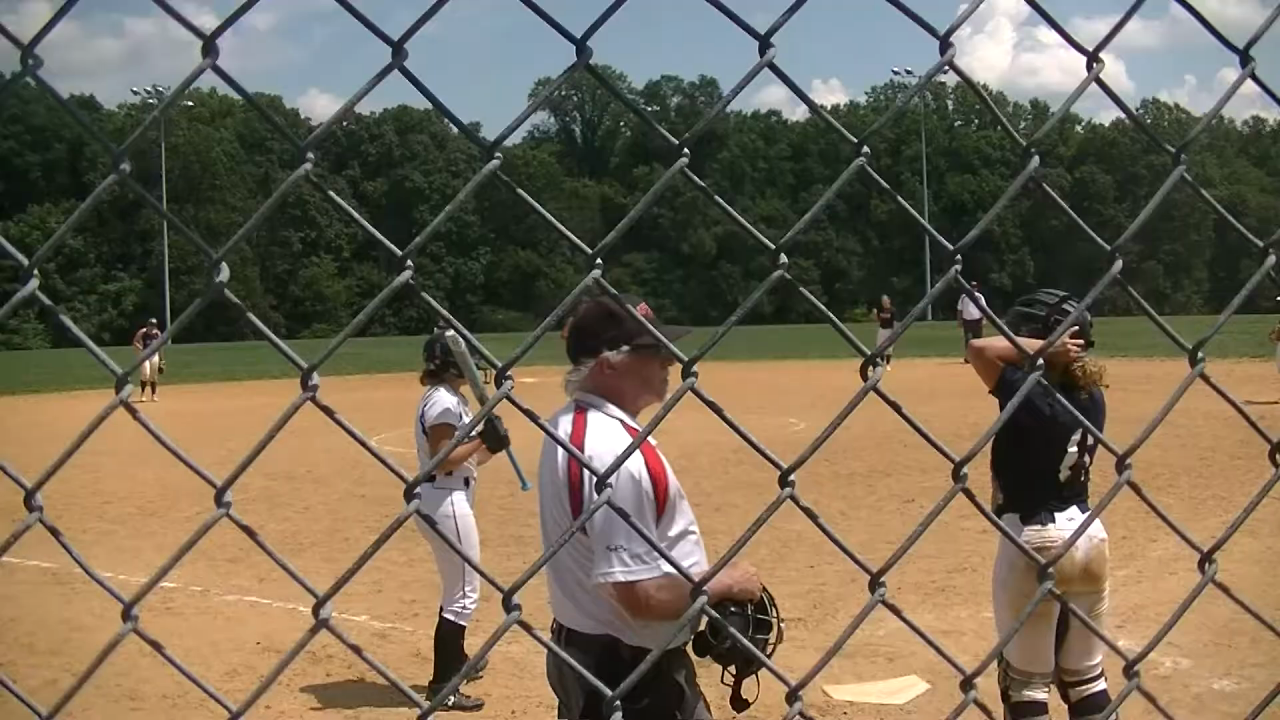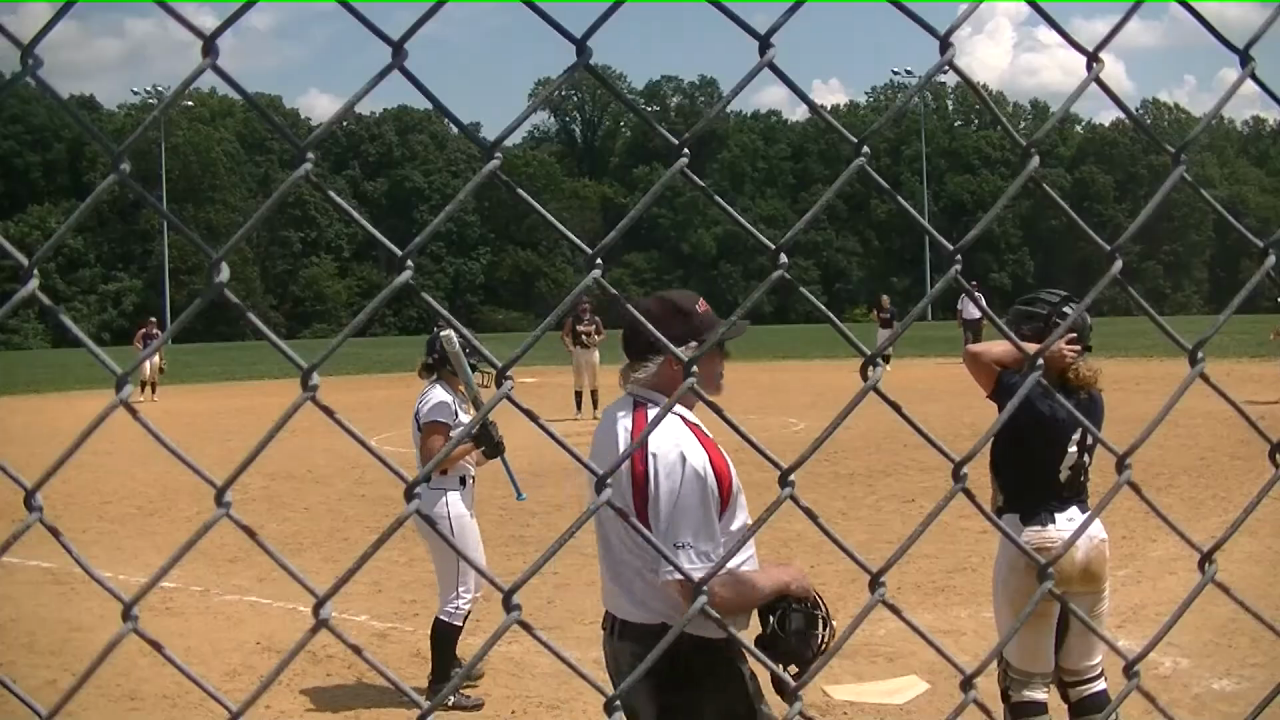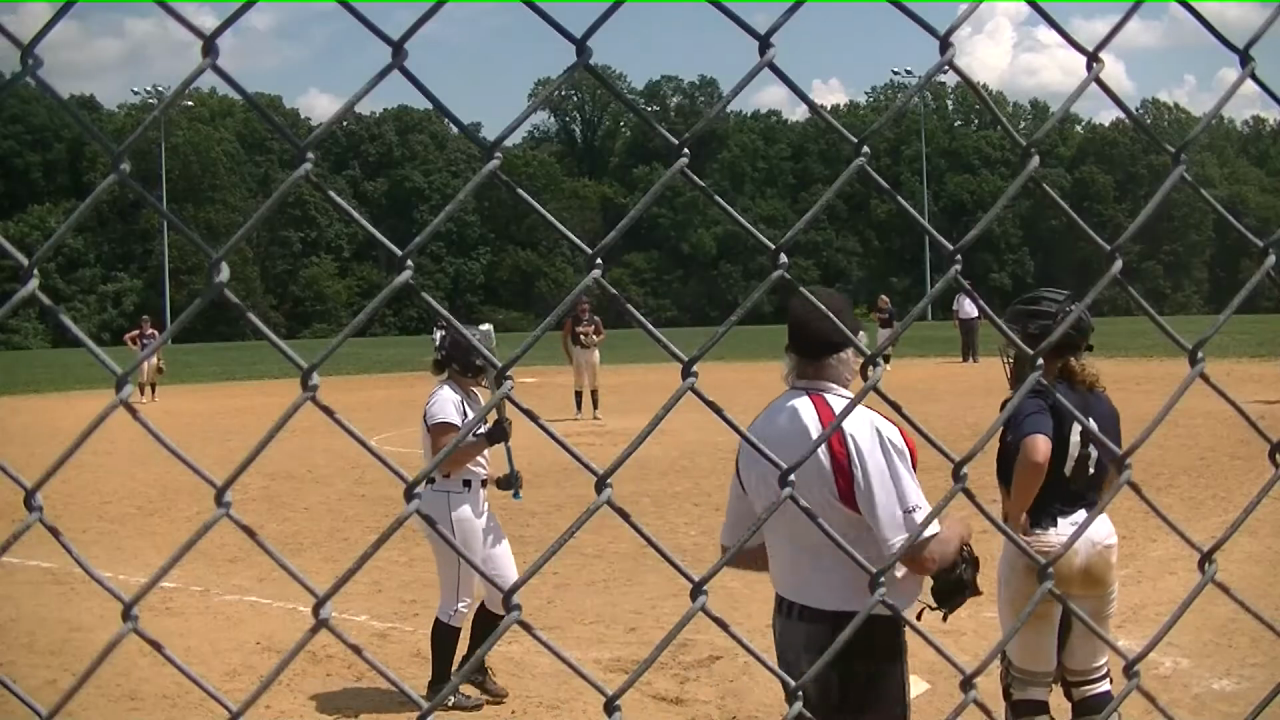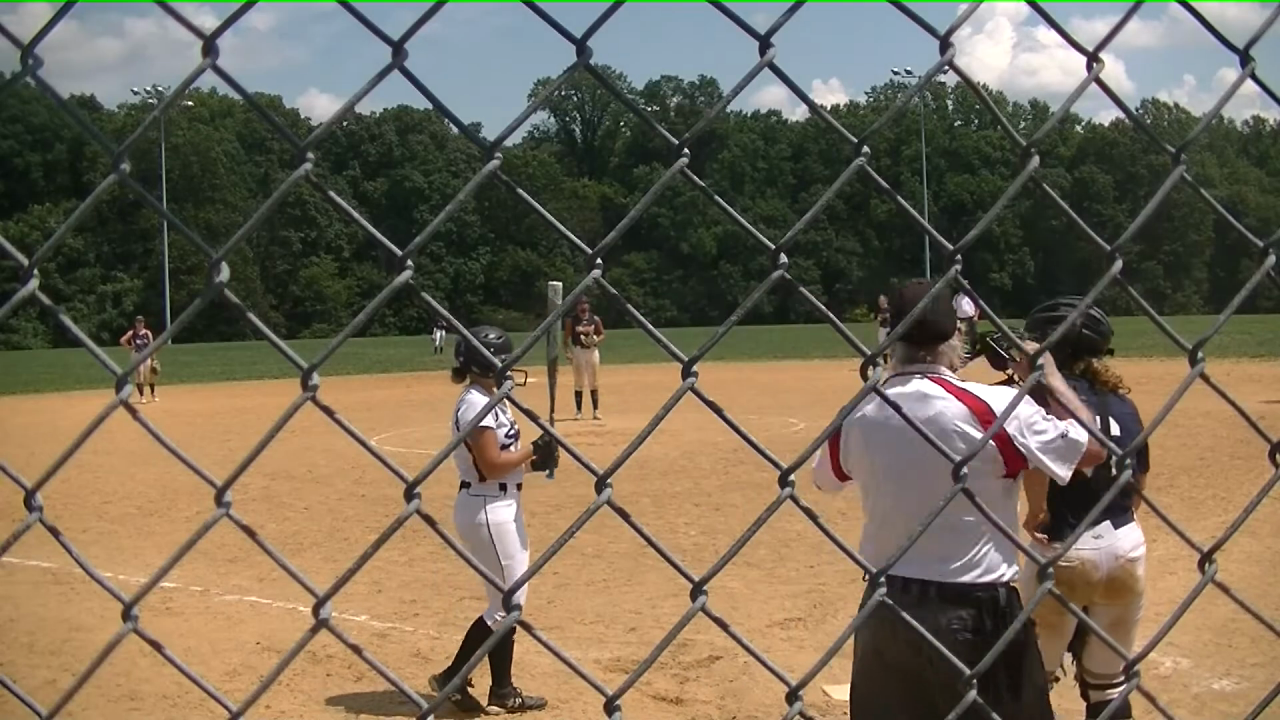
dt=0.5s
person 1, frame 1
left shoulder: (568, 426)
right shoulder: (620, 452)
right elbow: (642, 595)
left wrist: (706, 575)
right wrist: (726, 581)
left hip: (584, 654)
right hip: (629, 669)
person 1, frame 2
left shoulder: (617, 420)
right shoulder: (681, 450)
right elbow: (704, 590)
right wrist: (780, 579)
left hip: (632, 639)
right hip: (685, 658)
person 1, frame 3
left shoulder: (760, 429)
right shoulder: (864, 430)
left elbow: (738, 552)
right elbow: (923, 554)
right wrist: (958, 533)
left hip: (791, 625)
right hip: (855, 640)
person 1, frame 4
left shoulder: (861, 416)
right shoulder: (993, 408)
left elbow: (823, 477)
right elbow: (1092, 450)
right wrist: (1046, 372)
left hip: (885, 609)
right hip: (974, 614)
person 2, frame 1
left shoulder: (1032, 398)
right shoulder: (1091, 398)
left elbow: (978, 349)
left wrist: (1042, 349)
right wrist: (1056, 355)
left hip: (1033, 542)
right hip: (1088, 537)
left knee: (1025, 680)
right knee: (1085, 675)
person 2, frame 2
left shoulder: (1031, 400)
right shoulder: (1089, 399)
left elbow: (975, 354)
left wrist: (1039, 353)
right wrist: (1049, 359)
left hip: (1033, 542)
right hip: (1088, 536)
left knee: (1025, 680)
right knee: (1085, 674)
person 2, frame 3
left shoulder: (1035, 397)
right shoulder: (1100, 402)
left elbow: (1035, 455)
right elbow: (1114, 476)
left wrist: (1013, 513)
left hip: (1041, 543)
right hip: (1098, 538)
left knee: (1026, 679)
right knee: (1089, 674)
person 2, frame 4
right shoulder: (1124, 405)
right elbow: (1137, 486)
left wrist: (1036, 506)
left hip: (1064, 551)
right hip: (1125, 547)
right knee: (1107, 680)
person 3, frame 1
left shoulder: (448, 398)
right shoulder: (443, 401)
right elbow: (444, 462)
left wrist: (489, 447)
right wrist: (482, 438)
left hip: (447, 500)
right hip: (446, 503)
left knee: (459, 587)
right knee: (463, 593)
left ankle: (455, 661)
right ankle: (441, 686)
person 3, frame 2
left shoulder: (454, 396)
right shoulder: (438, 399)
right elbow: (432, 460)
left wrist: (485, 452)
right wrist: (476, 441)
left hip: (455, 500)
right hip: (444, 503)
left knee: (469, 585)
right knee: (457, 594)
left ankle: (447, 662)
right ankle: (440, 685)
person 3, frame 3
left shoulder: (472, 397)
right shoulder: (444, 400)
right elbow: (446, 463)
left wrist: (497, 480)
right wrist: (488, 438)
left hip: (475, 502)
right hip: (451, 505)
left knee: (505, 585)
right knee: (457, 601)
left ankle: (474, 666)
right ankle: (439, 688)
person 3, frame 4
left shoulder: (492, 400)
right shoulder: (475, 403)
right elbow: (492, 465)
left wrist: (533, 462)
right wrist: (535, 447)
left hip: (504, 507)
right hip: (486, 511)
left knee: (511, 602)
right knee: (504, 605)
left ankle: (502, 690)
right ankle: (451, 678)
